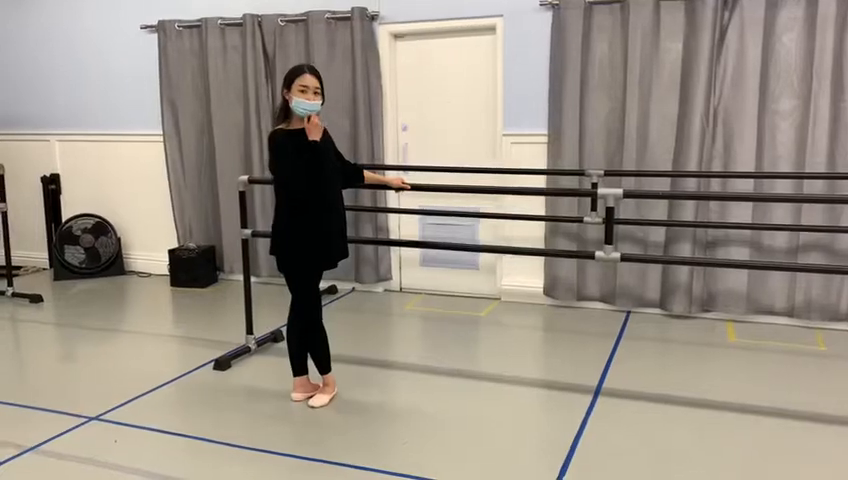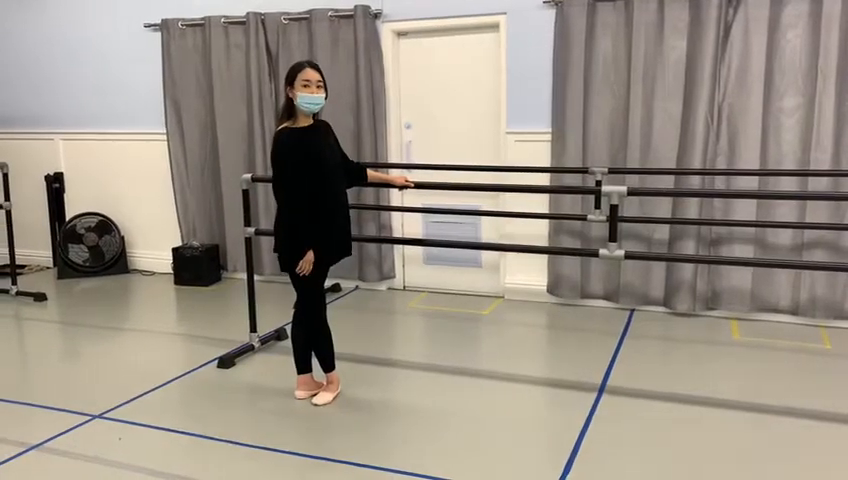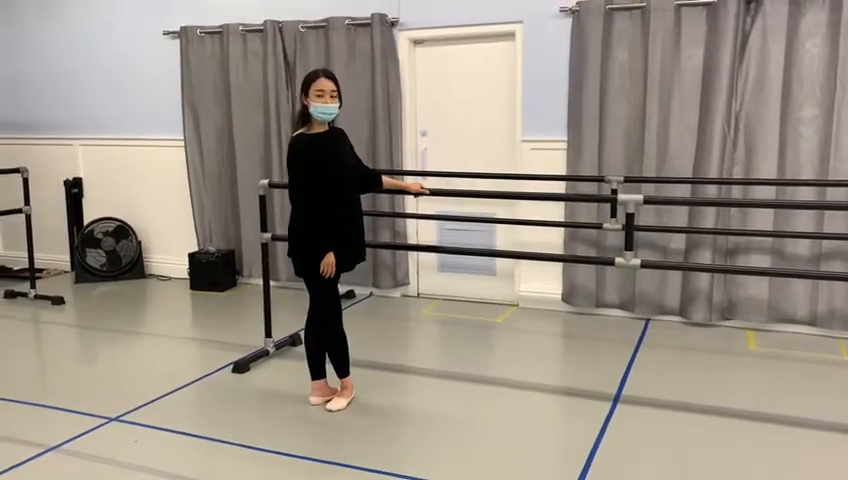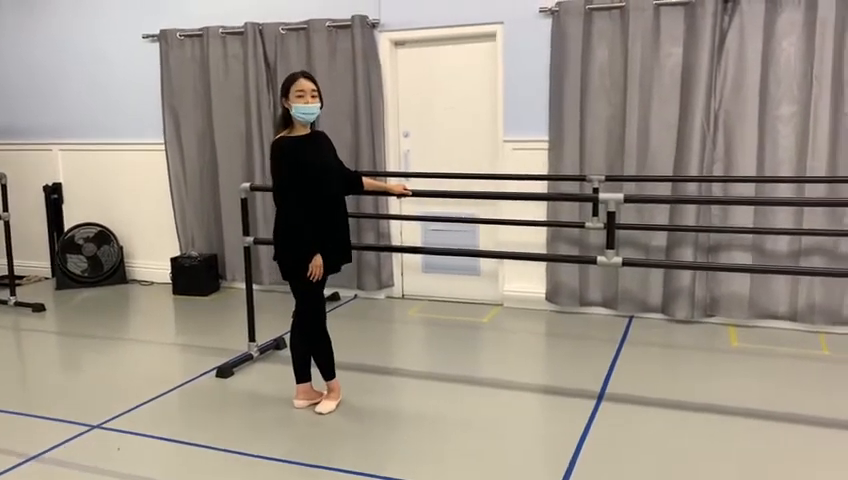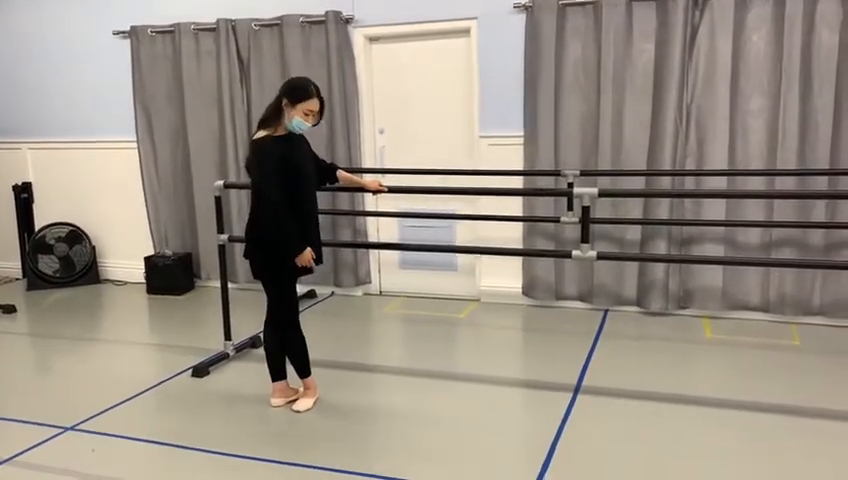
dt=1s
person 1, frame 1
left shoulder: (318, 132)
right shoulder: (280, 139)
left elbow: (345, 171)
right elbow: (304, 186)
left wrist: (387, 180)
right wrist: (313, 142)
left hip: (318, 231)
right hip: (296, 236)
left knee: (303, 306)
right knee: (307, 306)
left ankle: (301, 383)
right ankle: (326, 379)
person 1, frame 2
left shoulder: (323, 129)
right shoulder: (286, 139)
left elbow: (347, 170)
right elbow: (287, 197)
left wrist: (389, 179)
right wrist: (304, 246)
left hip: (323, 233)
right hip: (300, 238)
left knee: (308, 304)
right knee: (312, 305)
left ankle: (305, 380)
right ankle: (330, 377)
person 1, frame 3
left shoulder: (337, 136)
right shoulder: (301, 144)
left elbow: (362, 176)
right elbow: (304, 202)
left wrist: (405, 186)
right wrist: (324, 248)
left hip: (336, 238)
right hip: (314, 243)
left knee: (320, 309)
right knee: (329, 310)
left ankle: (319, 386)
right ankle: (345, 382)
person 1, frame 4
left shoulder: (320, 140)
right shoulder: (282, 147)
left elbow: (345, 179)
right elbow: (289, 205)
left wrist: (387, 187)
right wrist: (311, 251)
left hip: (322, 242)
right hip: (299, 247)
left knee: (306, 313)
right knee: (313, 314)
left ankle: (304, 390)
right ankle: (332, 385)
person 1, frame 5
left shoulder: (296, 140)
right shoulder: (264, 147)
left elbow: (323, 170)
right elbow: (271, 204)
left wrist: (363, 183)
right wrist: (298, 246)
left hip: (290, 243)
right hip: (272, 245)
left knee: (279, 312)
right knee: (286, 313)
left ankle: (280, 387)
right ankle: (308, 383)
